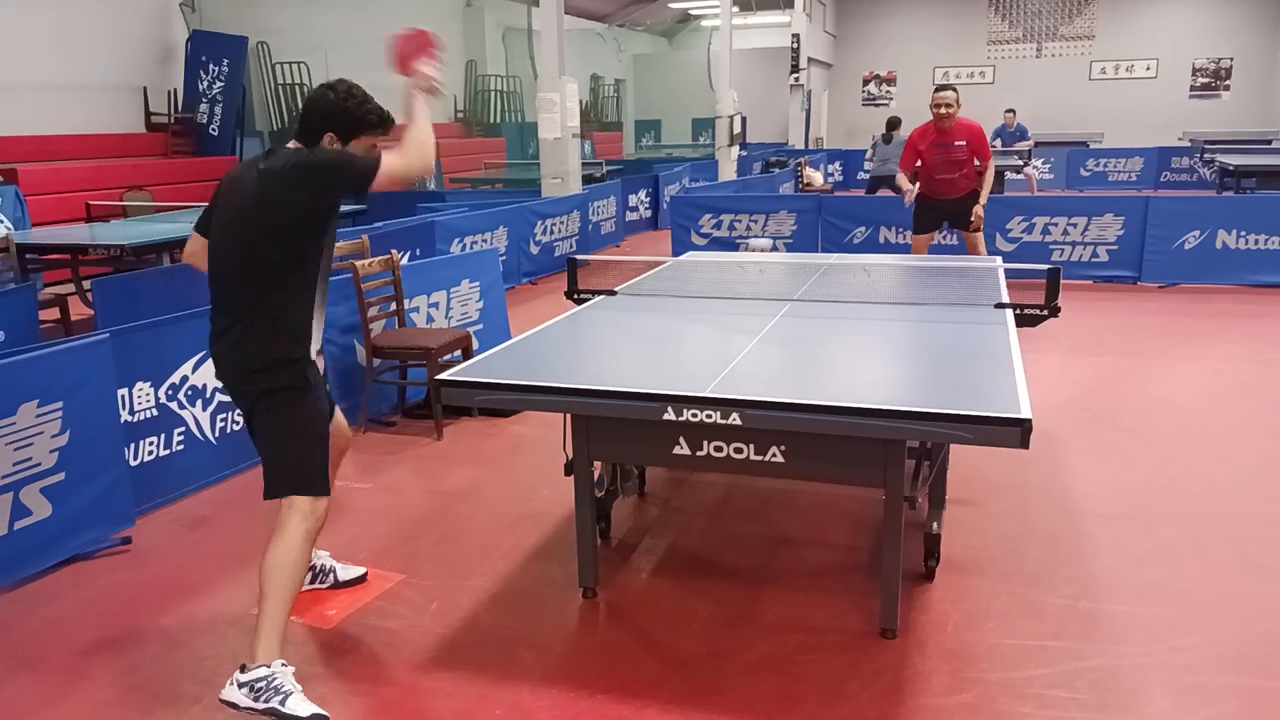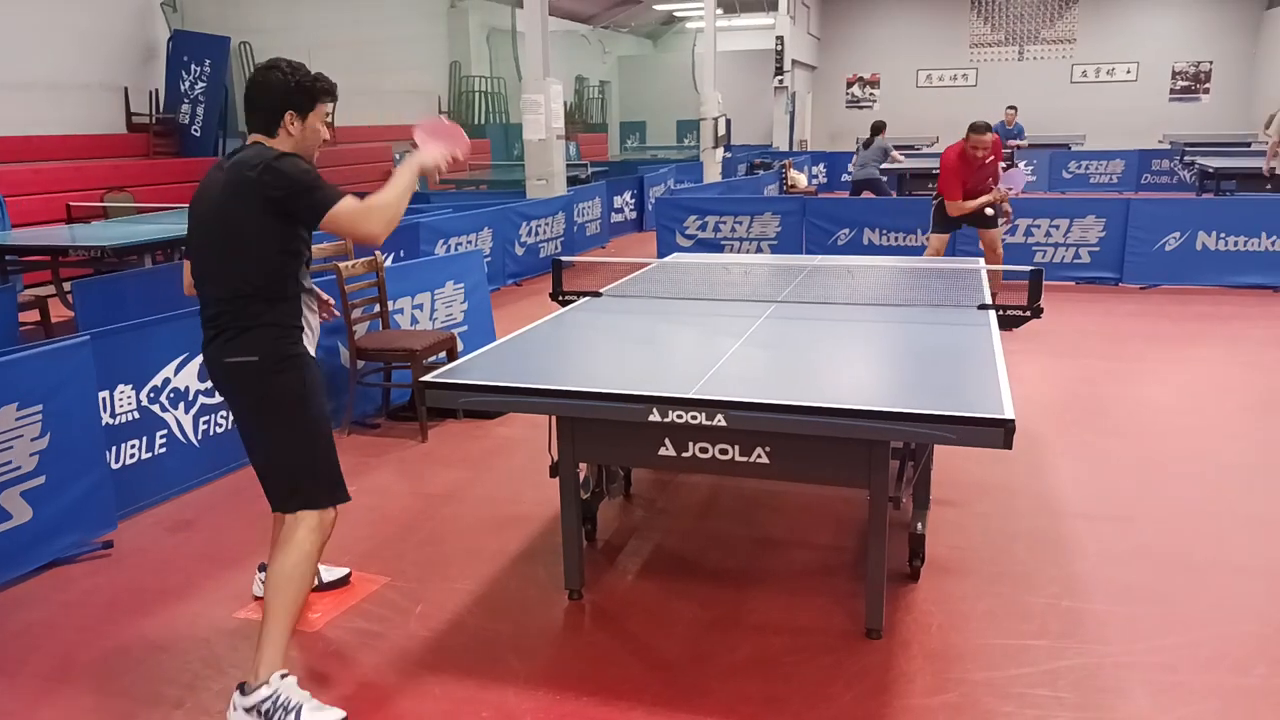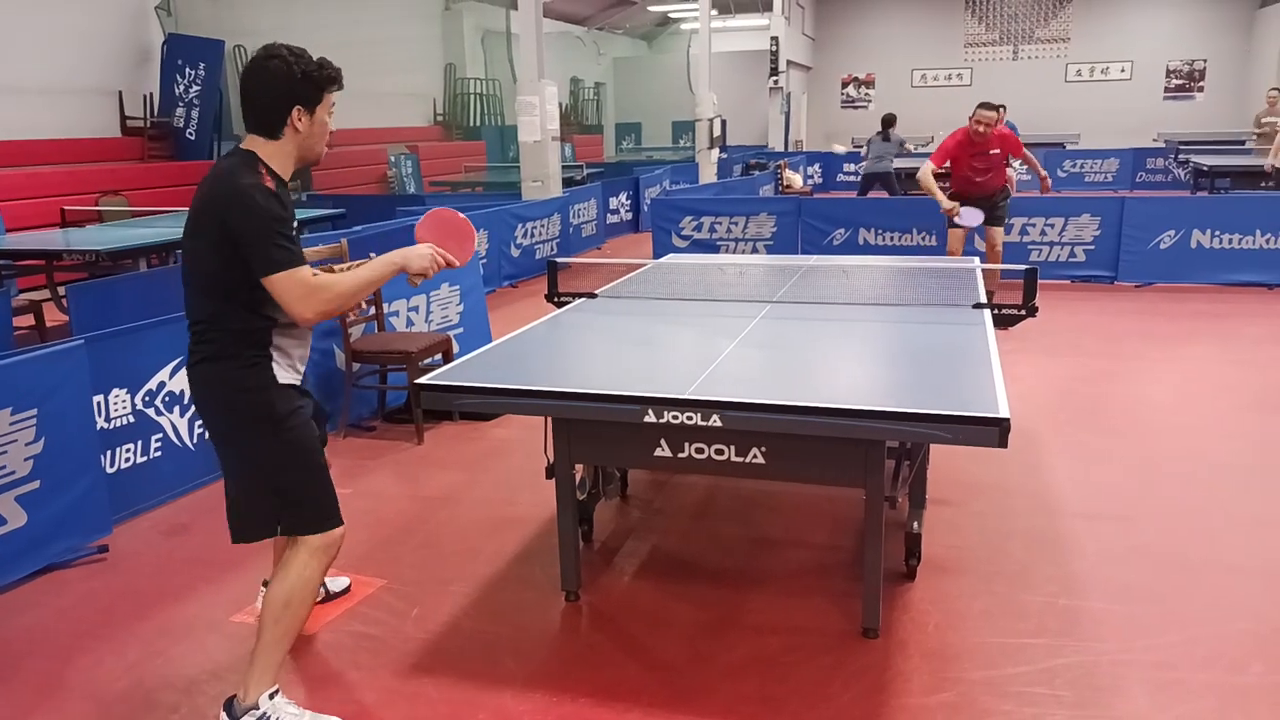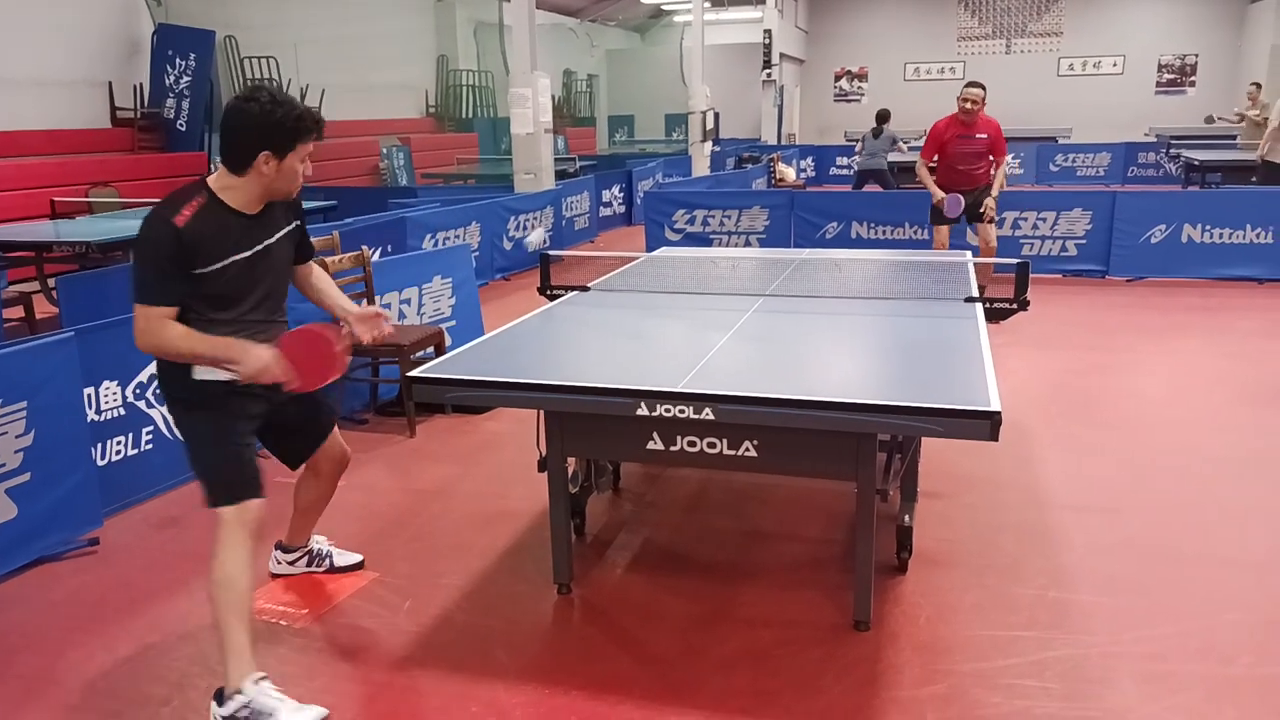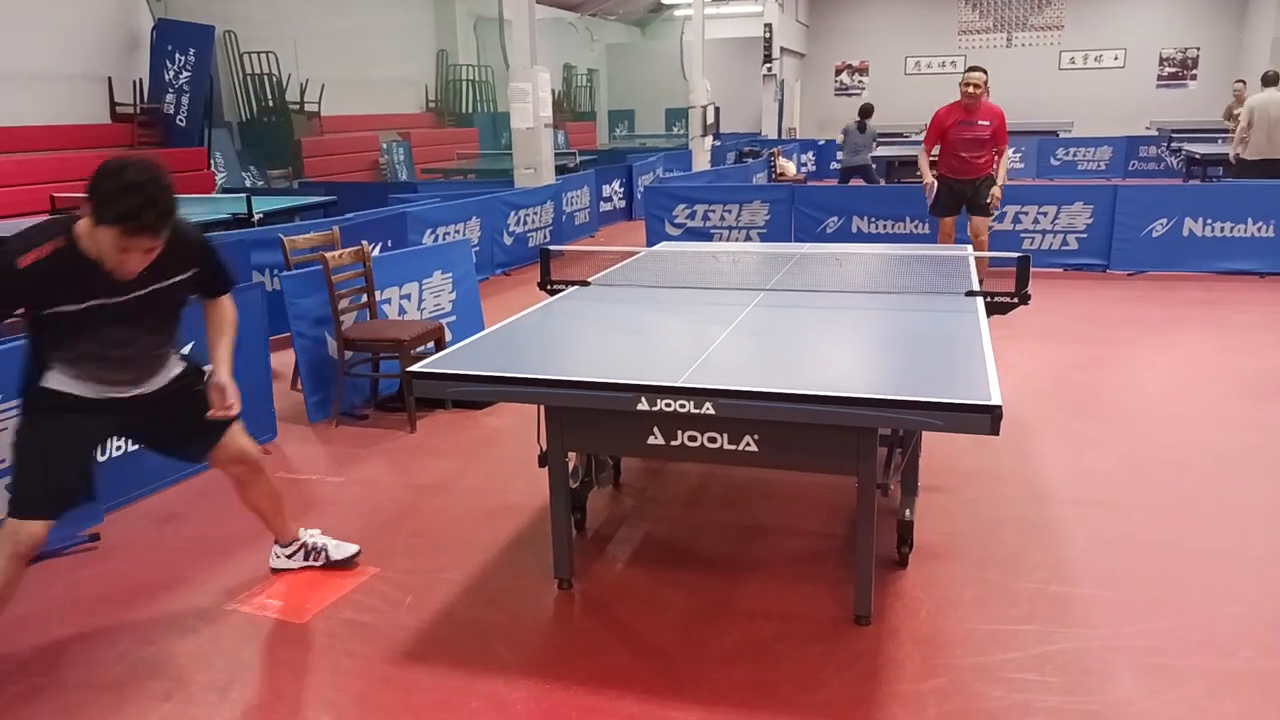
dt=0.4s
person 1, frame 1
left shoulder: (247, 175)
right shoulder: (314, 171)
left elbow: (194, 252)
right elbow: (417, 160)
right wrist: (423, 93)
left hip: (246, 350)
right hip: (274, 362)
left knee: (334, 437)
right knee: (304, 503)
left ankle: (304, 564)
person 1, frame 2
left shoulder: (221, 178)
right shoulder: (276, 168)
left elbow: (193, 279)
right elbow: (370, 223)
right wrist: (417, 161)
left hip: (234, 357)
right hip: (270, 362)
left knee: (292, 474)
right knee: (313, 513)
left ankle: (282, 572)
person 1, frame 3
left shoulder: (248, 179)
right shoulder: (249, 193)
right elbow: (304, 304)
left wrist: (334, 275)
right wrist: (398, 262)
left hip: (262, 377)
right hip: (248, 386)
left knee: (314, 463)
right knee: (320, 535)
left ankle: (283, 579)
person 1, frame 4
left shoulder: (283, 205)
right shoulder: (177, 227)
left elbow: (302, 268)
right elbow: (151, 332)
left wrist: (346, 308)
right wrist: (240, 356)
left hip: (273, 373)
right hip: (208, 386)
left knee: (330, 457)
right knee: (240, 516)
left ankle: (296, 549)
person 1, frame 5
left shoulder: (187, 245)
left elbow: (219, 300)
left wrist: (221, 369)
left hip: (159, 381)
right hip: (65, 396)
left knee: (244, 459)
left ankle: (291, 545)
person 2, frame 1
left shoulder: (973, 130)
right shoulder: (918, 136)
left elbow: (989, 167)
right elbow: (902, 174)
left wrist: (981, 202)
right wrist: (908, 188)
left hip: (966, 198)
right hip: (930, 199)
left knee: (978, 253)
right knee: (918, 254)
person 2, frame 2
left shoulder: (995, 141)
right shoulder: (951, 161)
right elbow: (953, 210)
left wrist: (1001, 201)
right wrist: (990, 197)
left hip: (982, 198)
right hip: (950, 203)
left knee: (995, 249)
right knee: (934, 251)
person 2, frame 3
left shoulder: (1005, 137)
right shoulder: (955, 141)
left elbow: (1023, 154)
right elbow: (923, 174)
left wrist: (1042, 174)
right wrist: (943, 201)
left hip: (995, 195)
right hip: (962, 197)
left knee: (995, 247)
right knee: (953, 251)
left ankle: (989, 298)
person 2, frame 4
left shoulder: (992, 127)
right shoulder: (941, 127)
left elbow: (1001, 164)
right elbow: (921, 166)
left wrist: (993, 196)
right wrist: (934, 191)
left hip: (980, 192)
right hip: (946, 193)
left knee: (989, 245)
right knee: (940, 247)
left ankle: (980, 294)
person 2, frame 5
left shoulder: (995, 114)
right shoulder: (943, 114)
left elbow: (1002, 152)
right elbow: (924, 151)
left wrist: (998, 184)
right wrist: (927, 176)
left hip: (981, 182)
right hip: (948, 182)
left knee: (980, 238)
right knee: (946, 239)
